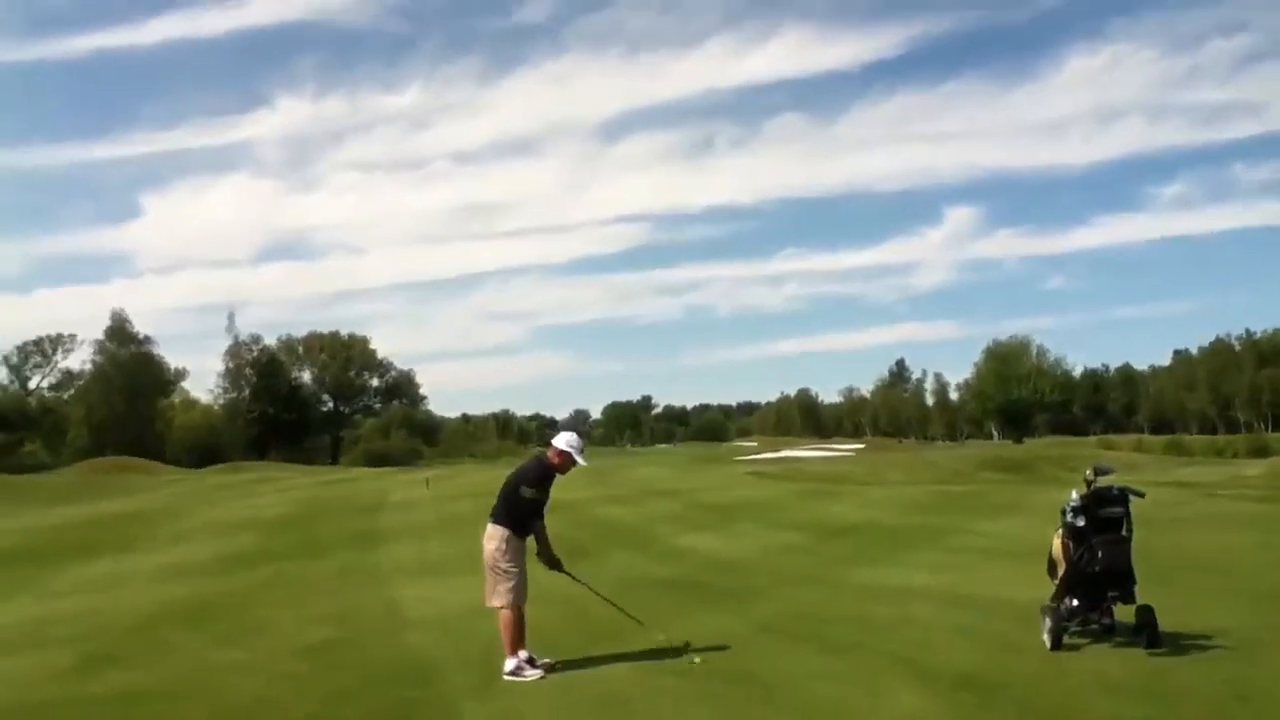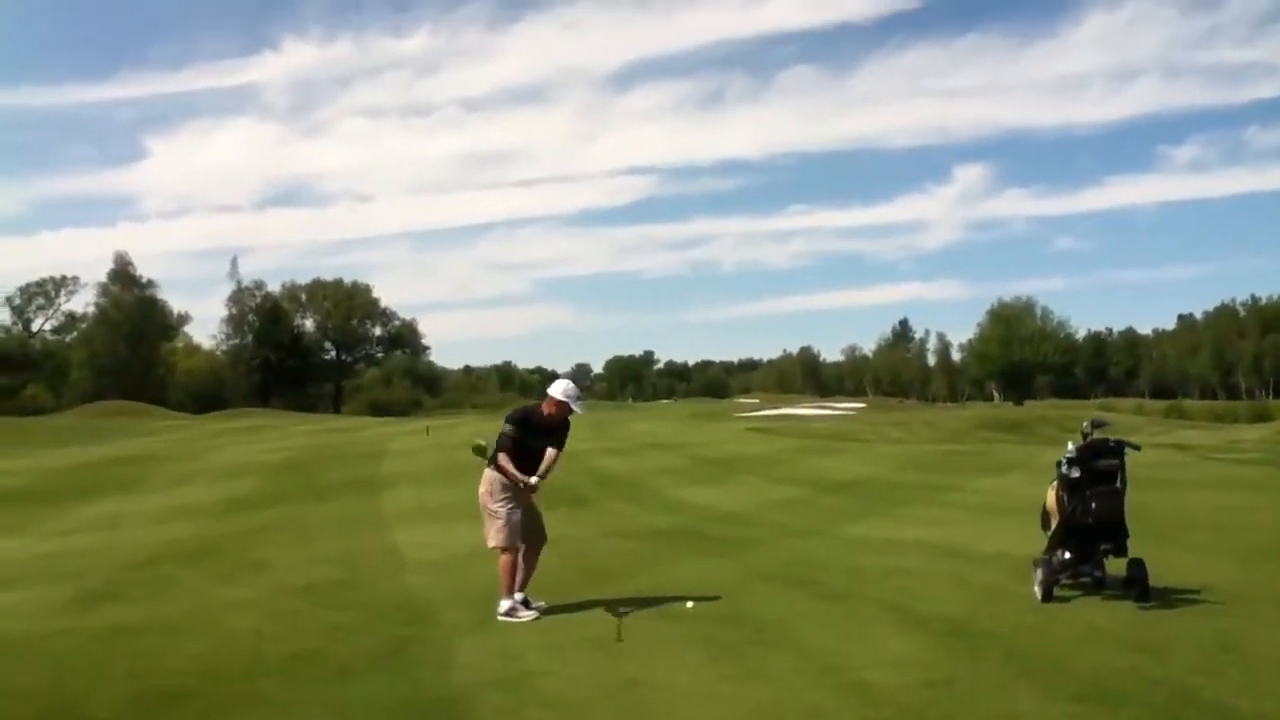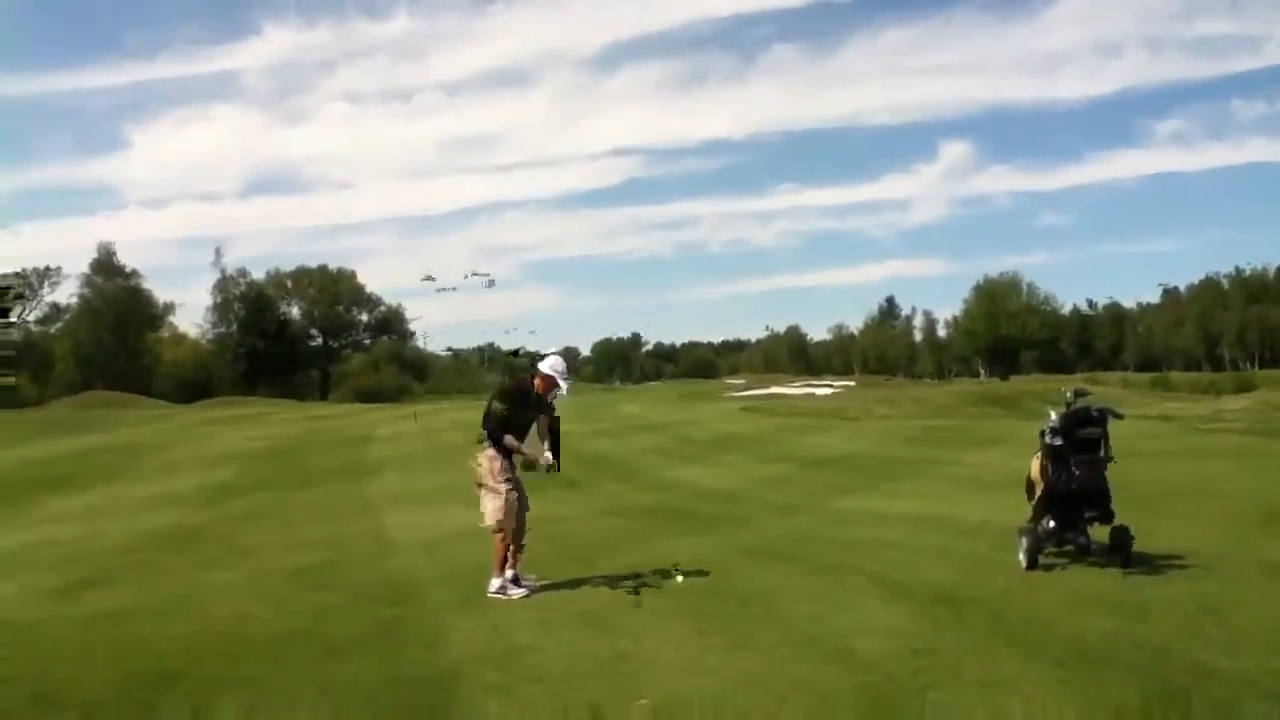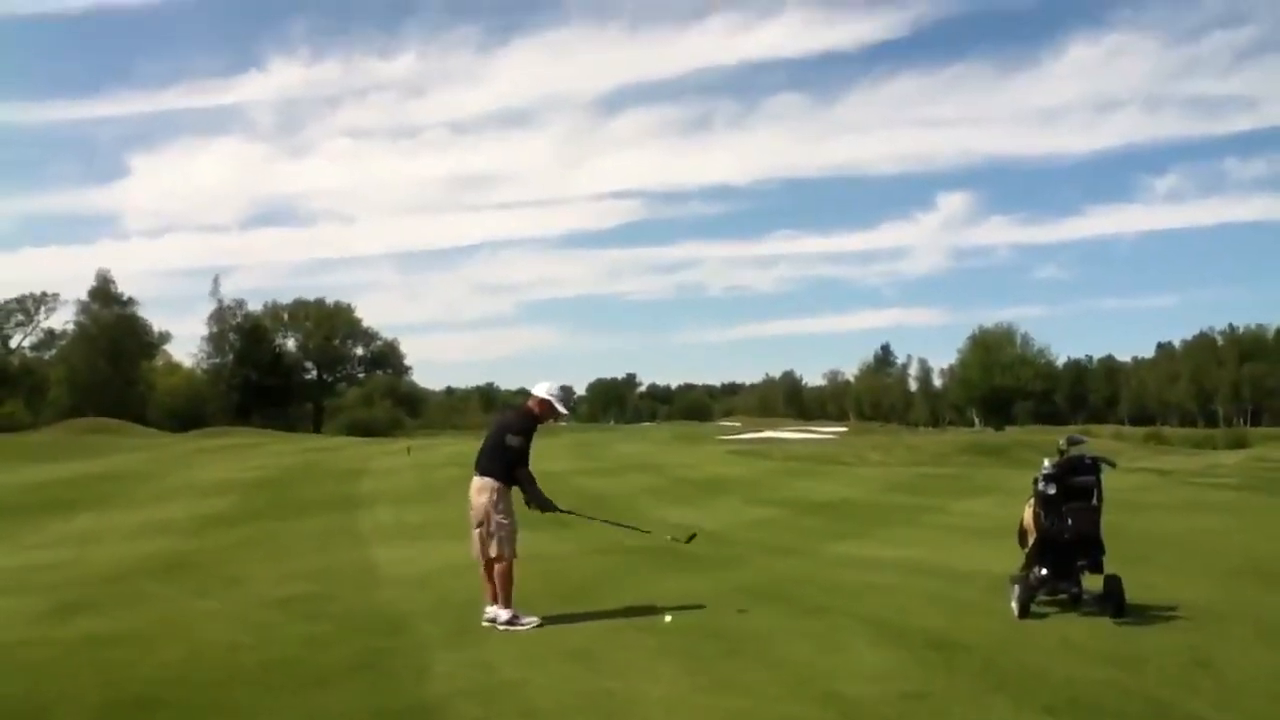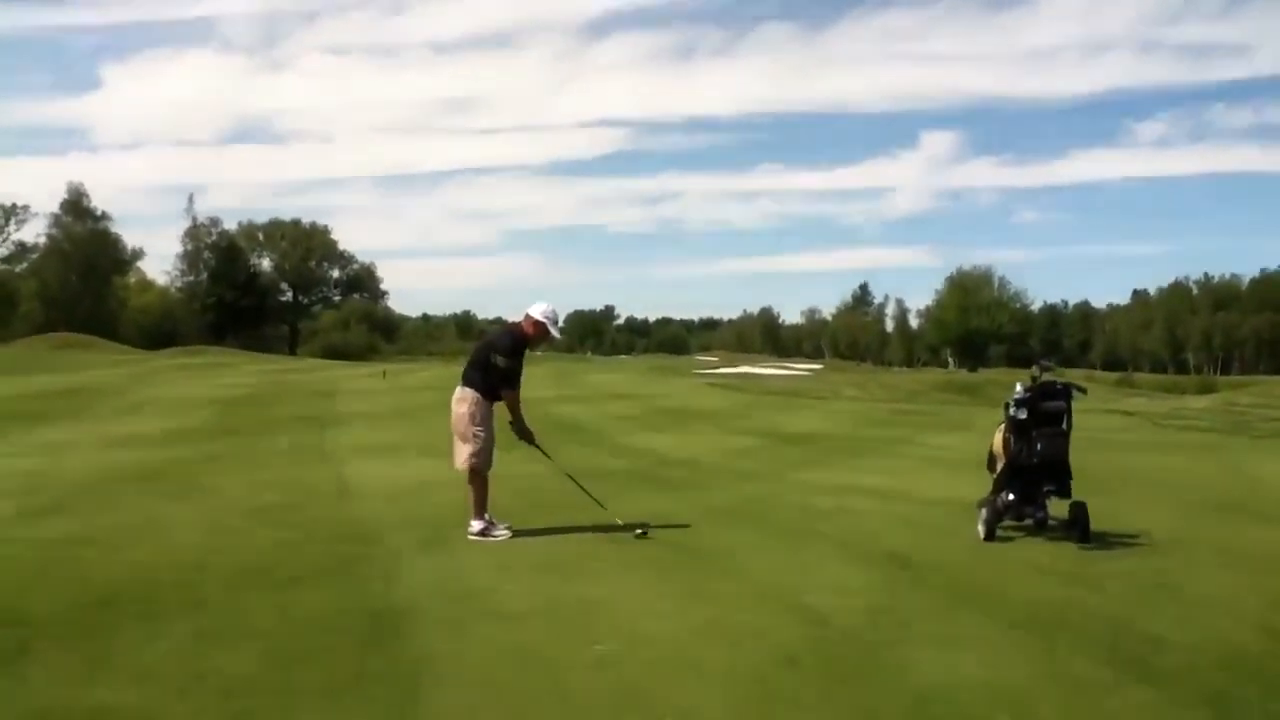
dt=1s
person 1, frame 1
left shoulder: (543, 469)
right shoulder: (535, 473)
left elbow: (535, 517)
right elbow: (534, 519)
left wrist: (545, 550)
right wrist: (547, 552)
left hip: (511, 536)
right hip: (503, 537)
left knee: (516, 599)
right knee: (508, 600)
left ankle: (522, 654)
right ankle: (511, 663)
person 1, frame 2
left shoulder: (561, 425)
right shoulder: (520, 416)
left elbow: (553, 453)
right elbow: (501, 456)
left wrist: (538, 478)
right wrist: (520, 478)
left hip: (521, 485)
right hip: (499, 483)
left knee: (536, 540)
right knee: (510, 543)
left ankle: (519, 595)
right ankle: (506, 605)
person 1, frame 3
left shoulder: (539, 396)
right shoulder: (511, 391)
left elbow: (544, 424)
right elbow: (499, 433)
left wrist: (547, 451)
right wrist: (525, 453)
left hip: (503, 458)
right hip: (492, 456)
left knee: (518, 517)
right knee: (504, 519)
left ankle: (510, 573)
right ankle: (497, 582)
person 1, frame 4
left shoulder: (516, 418)
right shoulder: (521, 422)
right elbow: (519, 467)
left wrist: (530, 495)
right wrist: (538, 496)
left hip: (487, 485)
right hip: (492, 488)
left knee: (491, 553)
right knee: (502, 553)
left ankle: (492, 609)
right ankle: (506, 613)
person 1, frame 5
left shoulder: (515, 339)
right shoulder: (507, 341)
left elbow: (510, 385)
right elbow: (506, 388)
left wrist: (518, 422)
right wrist: (520, 424)
left hip: (479, 400)
right hip: (472, 400)
left knee: (481, 463)
right knee: (477, 463)
left ankle: (482, 517)
right ankle: (478, 524)
